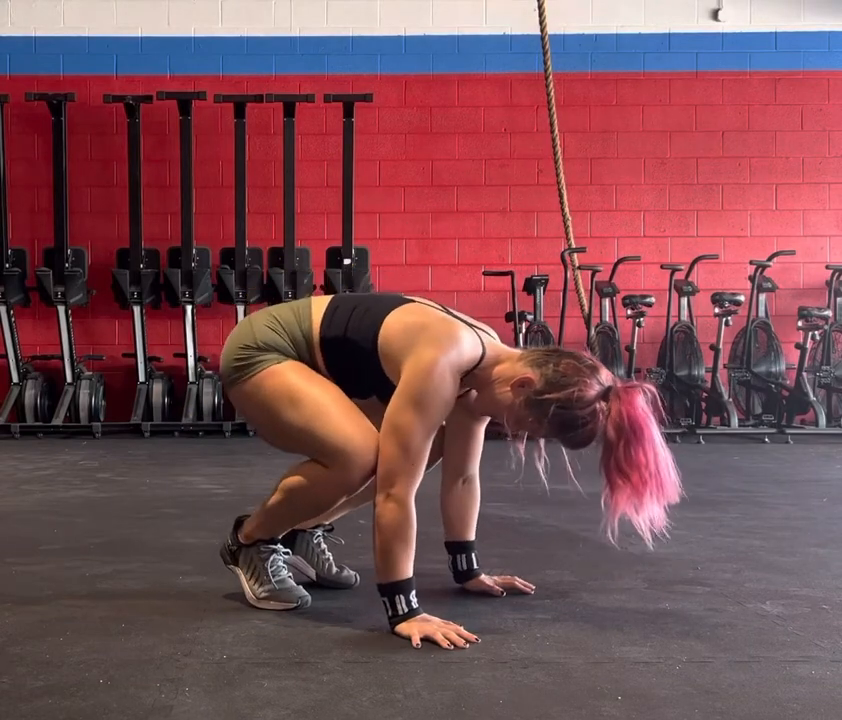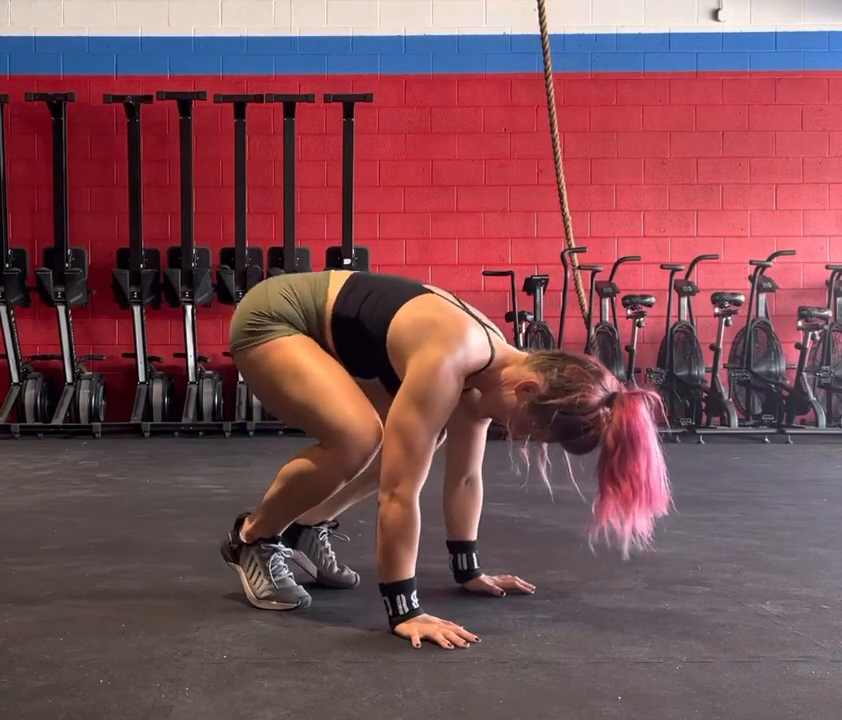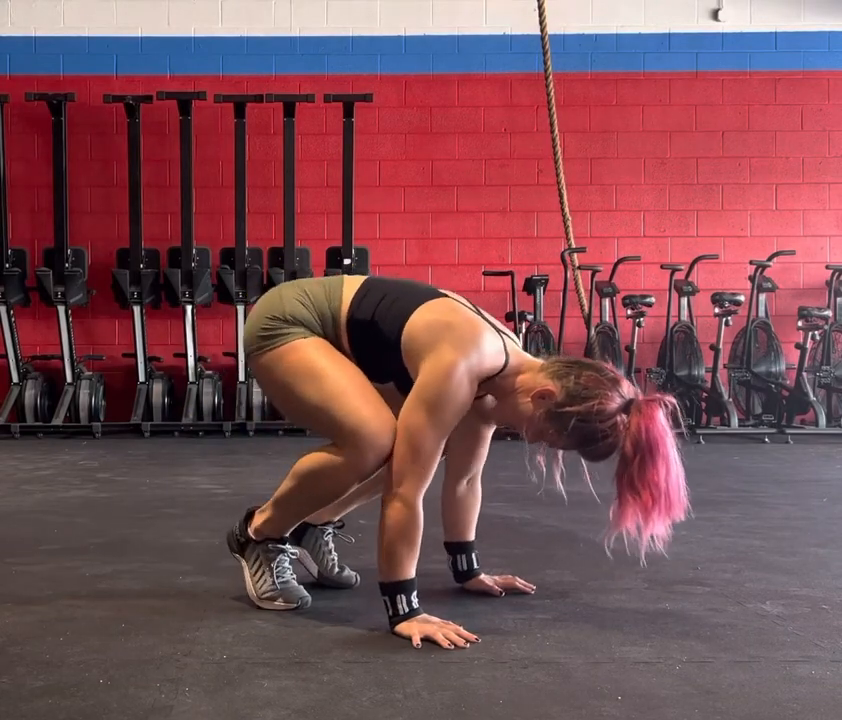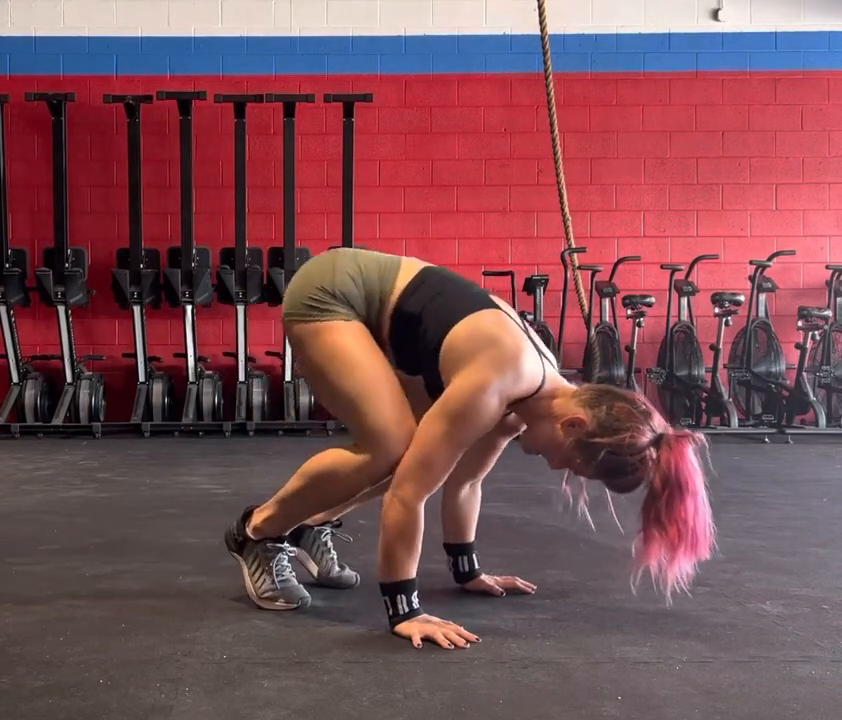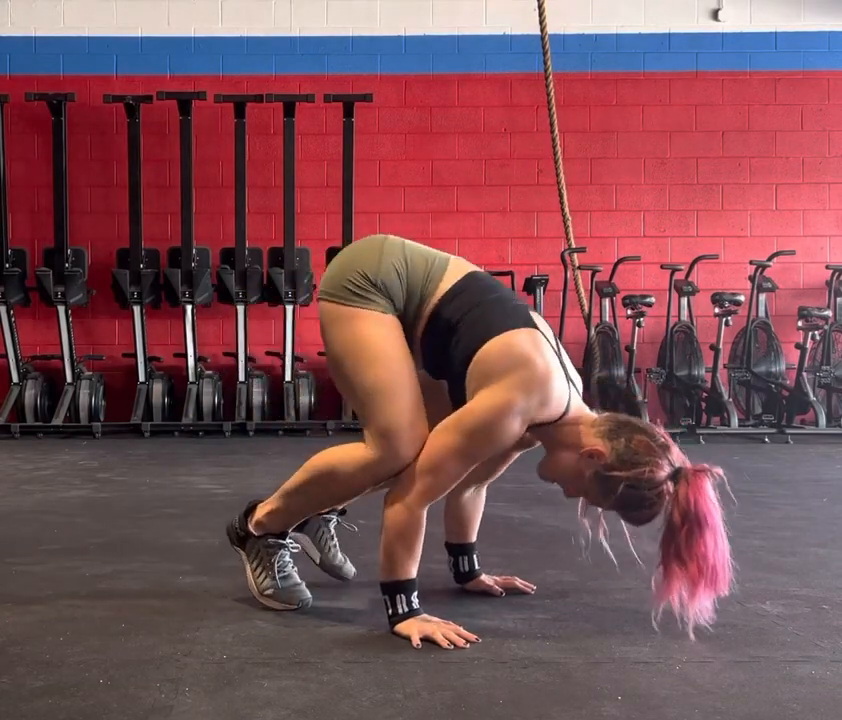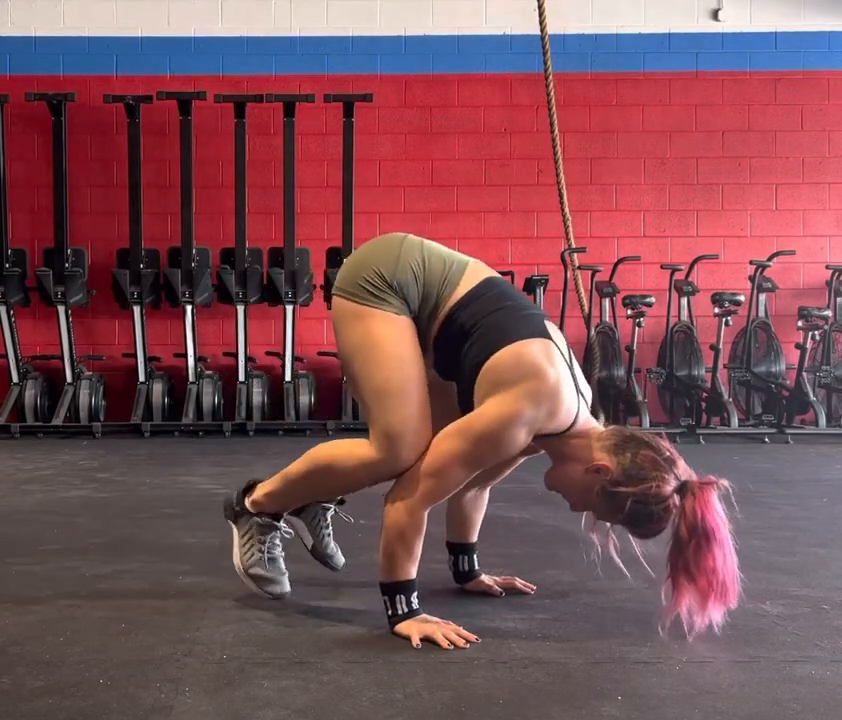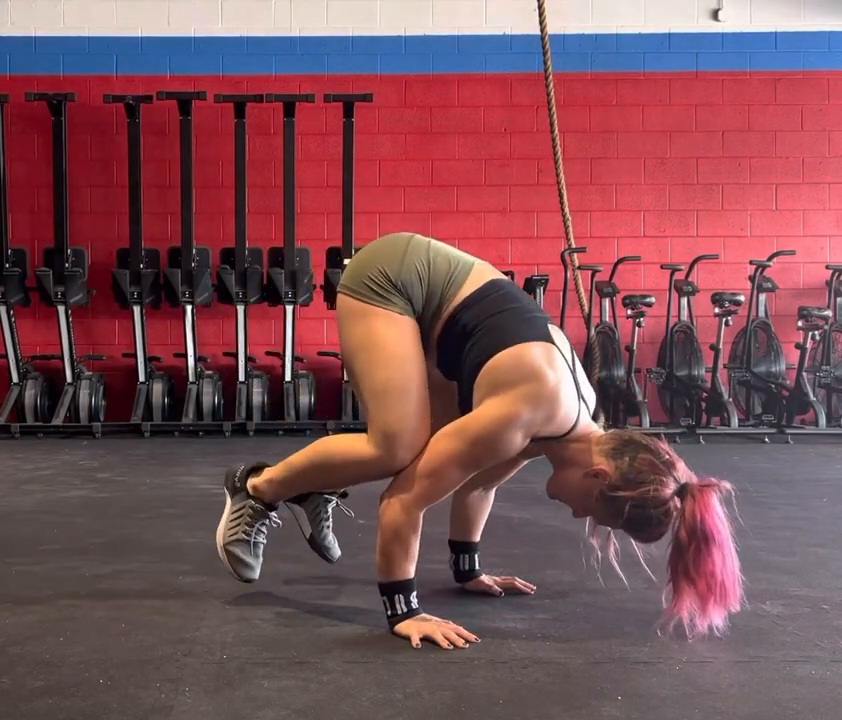
dt=0.4s
person 1, frame 1
left shoulder: (488, 364)
right shoulder: (442, 363)
left elbow: (462, 476)
right elbow: (395, 491)
left wrist: (468, 570)
right wrist: (404, 610)
left hip: (316, 353)
right hip: (262, 348)
left knee: (425, 445)
right knee: (361, 456)
left ankle: (303, 532)
right ankle: (251, 541)
person 1, frame 2
left shoulder: (490, 364)
right shoulder: (447, 362)
left elbow: (465, 475)
right elbow: (400, 490)
left wrist: (468, 569)
right wrist: (404, 610)
left hip: (323, 329)
right hip: (273, 318)
left knee: (421, 436)
right knee: (357, 440)
left ankle: (306, 527)
right ankle: (252, 538)
person 1, frame 3
left shoulder: (501, 371)
right shoulder: (461, 366)
left elbow: (463, 477)
right elbow: (405, 490)
left wrist: (468, 570)
right wrist: (404, 610)
left hip: (336, 333)
right hip: (286, 320)
left knee: (426, 442)
right knee: (373, 441)
left ankle: (313, 526)
right ankle: (259, 534)
person 1, frame 4
left shoulder: (536, 390)
right shoulder: (495, 382)
left elbow: (462, 476)
right elbow: (408, 490)
left wrist: (468, 569)
right wrist: (404, 610)
left hip: (370, 302)
right hip: (330, 291)
left knee: (424, 446)
right knee: (390, 448)
left ankle: (312, 525)
right ankle: (259, 531)
person 1, frame 5
left shoulder: (557, 408)
right shoulder: (521, 403)
left elbow: (468, 477)
right elbow: (413, 493)
left wrist: (467, 570)
right wrist: (404, 610)
left hip: (406, 283)
right hip: (371, 277)
left knee: (432, 449)
right knee: (398, 450)
left ankle: (316, 514)
right ankle: (261, 526)
person 1, frame 6
left shoulder: (570, 415)
right shoulder: (530, 411)
left elbow: (471, 477)
right elbow: (412, 494)
left wrist: (467, 569)
right wrist: (404, 610)
left hip: (426, 280)
right hip: (388, 275)
left knee: (435, 450)
right knee: (400, 453)
left ankle: (311, 502)
right ankle: (257, 506)
person 1, frame 7
left shoulder: (573, 418)
right shoulder: (529, 413)
left elbow: (477, 478)
right elbow: (407, 494)
left wrist: (468, 568)
right wrist: (402, 610)
left hip: (433, 281)
right hip: (393, 274)
left knee: (439, 450)
right knee: (398, 450)
left ankle: (316, 489)
right ankle: (256, 489)
